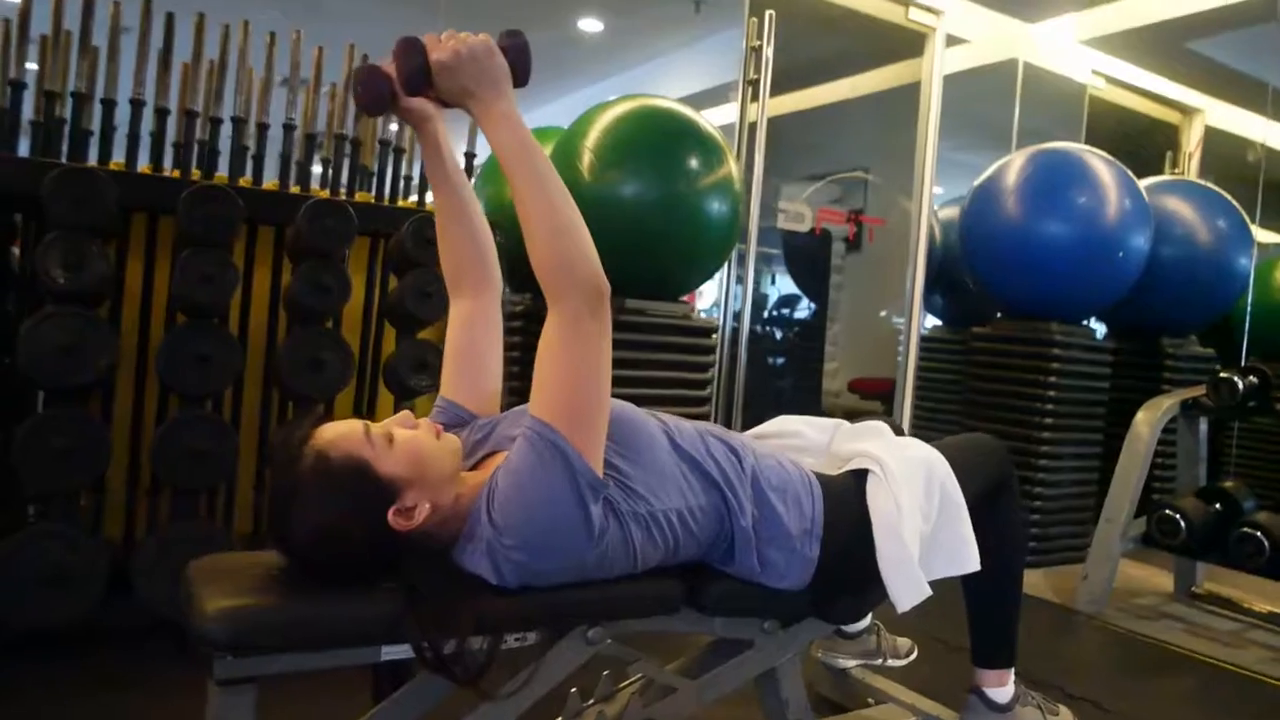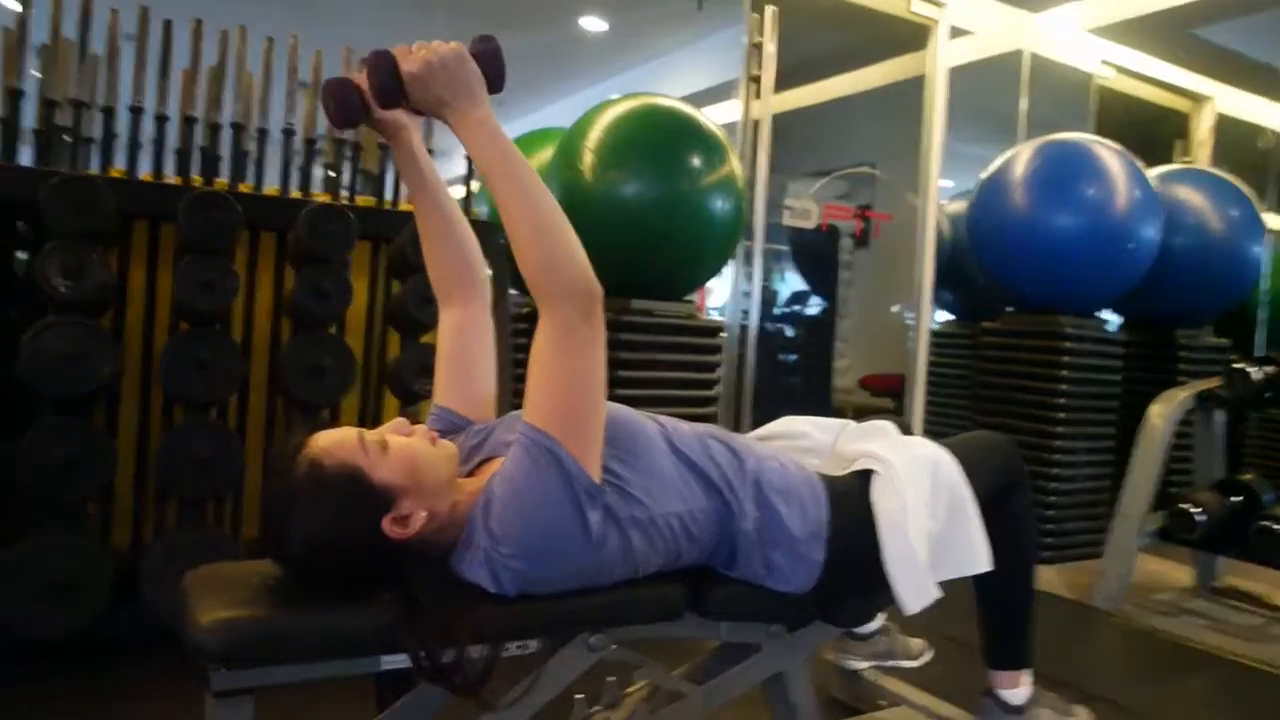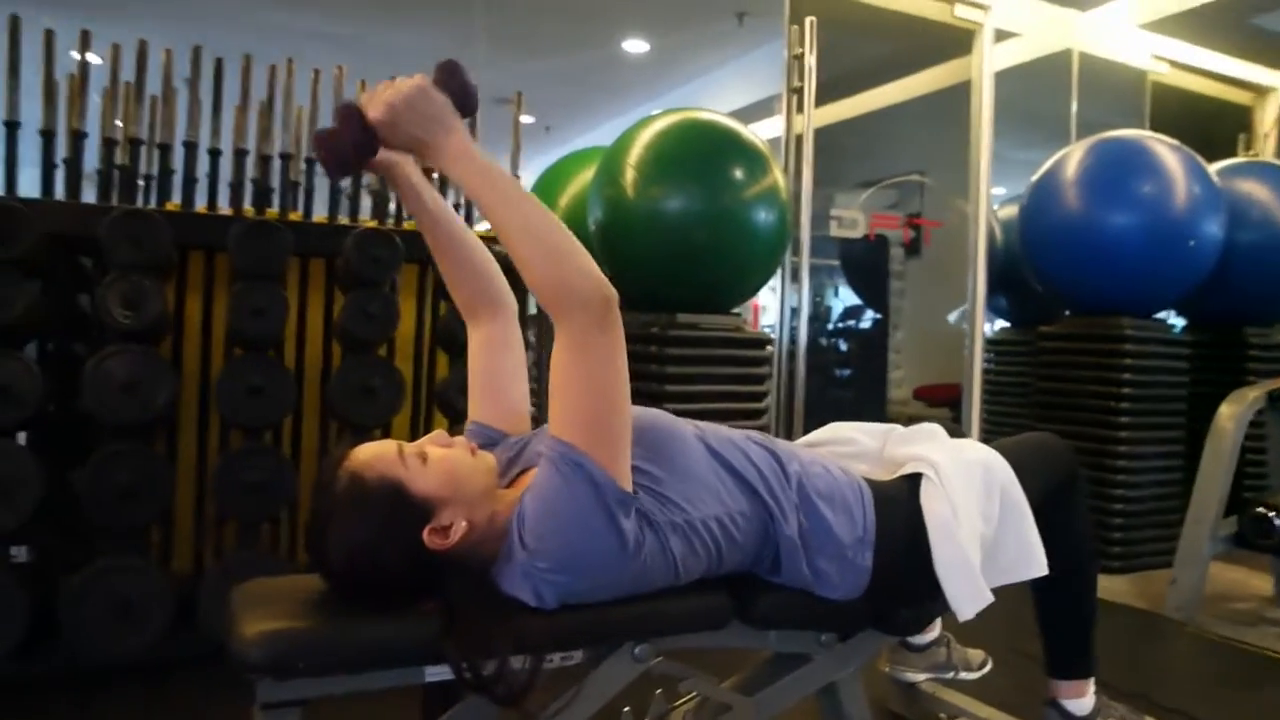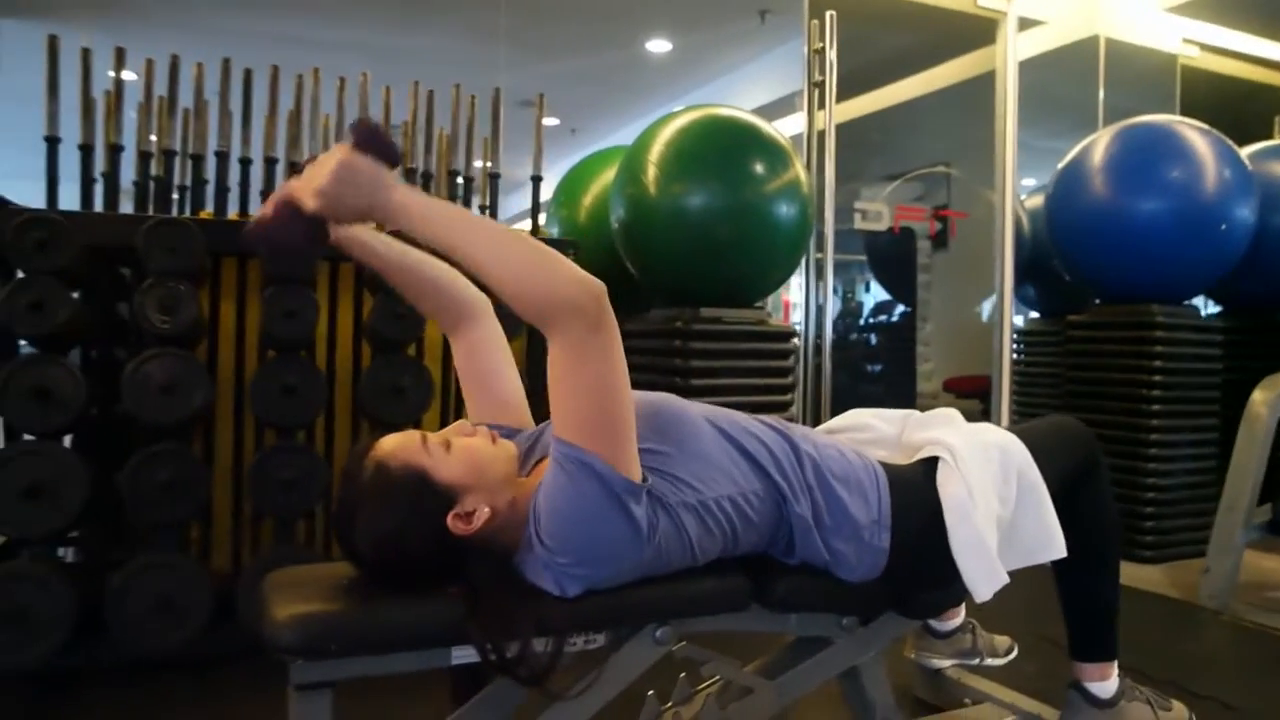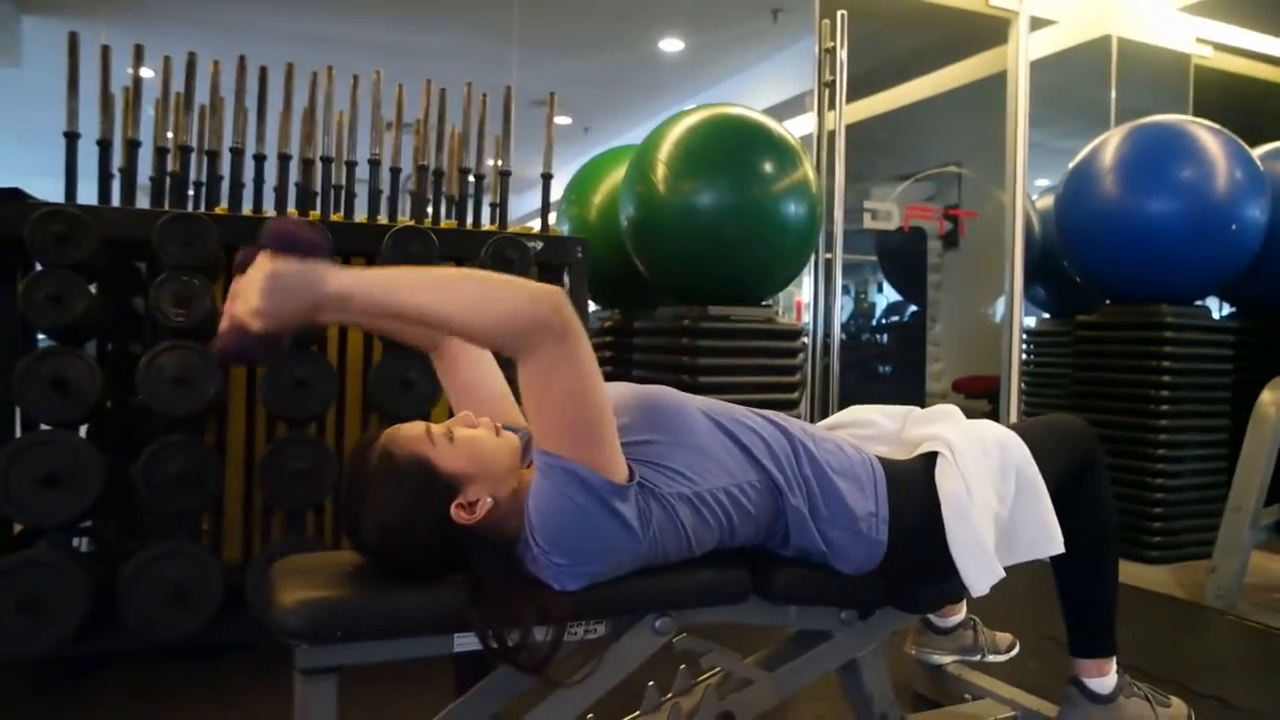
dt=0.3s
person 1, frame 1
left shoulder: (461, 451)
right shoulder: (532, 520)
left elbow: (475, 291)
right elbow: (581, 298)
left wrist: (432, 136)
right wrist: (493, 108)
right hip: (800, 534)
left knee: (855, 438)
right knee: (987, 462)
left ankle: (849, 629)
person 1, frame 2
left shoulder: (455, 455)
right shoulder: (528, 525)
left elbow: (465, 296)
right elbow: (574, 299)
left wrist: (406, 147)
right wrist: (470, 115)
right hip: (801, 534)
left knee: (864, 438)
right knee: (995, 462)
left ankle: (861, 629)
person 1, frame 3
left shoulder: (496, 470)
right shoulder: (561, 539)
left elbow: (492, 314)
right elbow: (589, 309)
left wrist: (406, 178)
right wrist: (447, 143)
right hip: (851, 542)
left knee: (921, 444)
right knee: (1050, 464)
left ankle: (919, 639)
person 1, frame 4
left shoulder: (518, 470)
right shoulder: (577, 530)
left elbow: (468, 313)
right elbow: (579, 307)
left wrist: (354, 228)
right wrist: (384, 195)
right hip: (866, 526)
left knee: (939, 429)
right knee: (1073, 447)
left ankle: (943, 627)
person 1, frame 5
left shoulder: (509, 479)
right shoulder: (571, 527)
left elbow: (450, 336)
right elbow: (547, 319)
left wrist: (317, 300)
right wrist: (323, 283)
right hip: (868, 517)
left knee: (942, 424)
right knee: (1069, 443)
left ankle: (941, 622)
